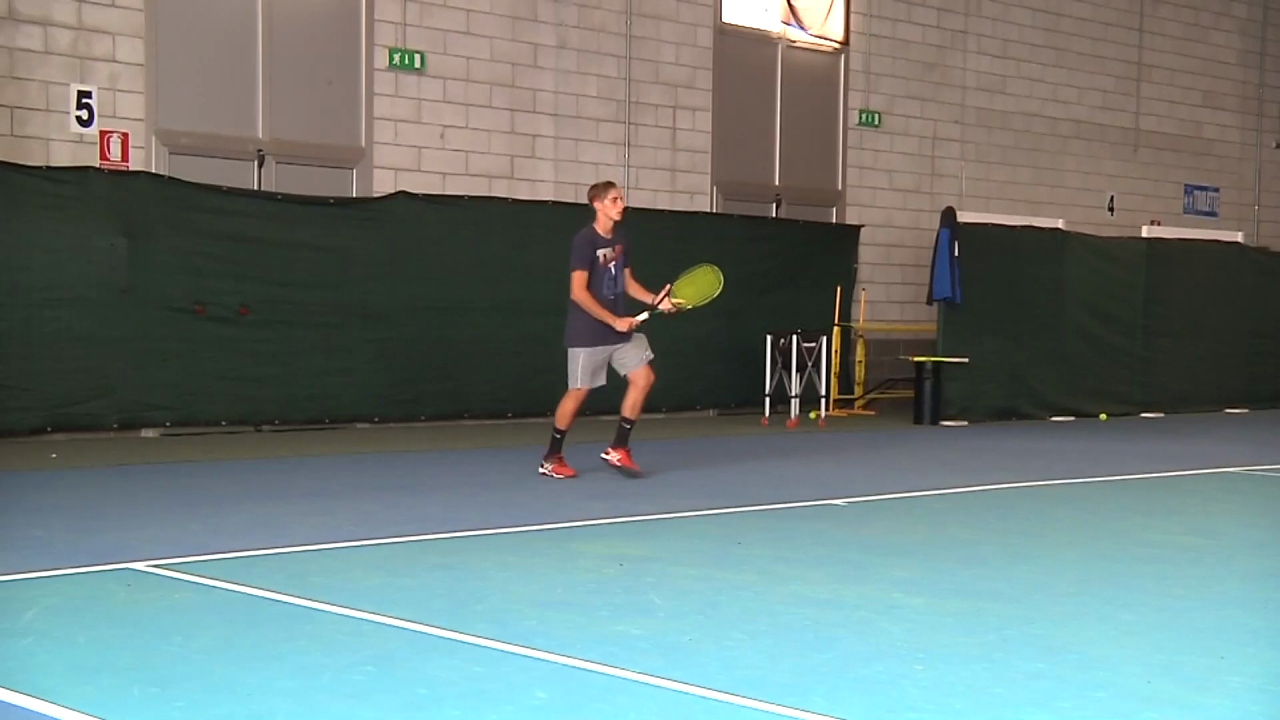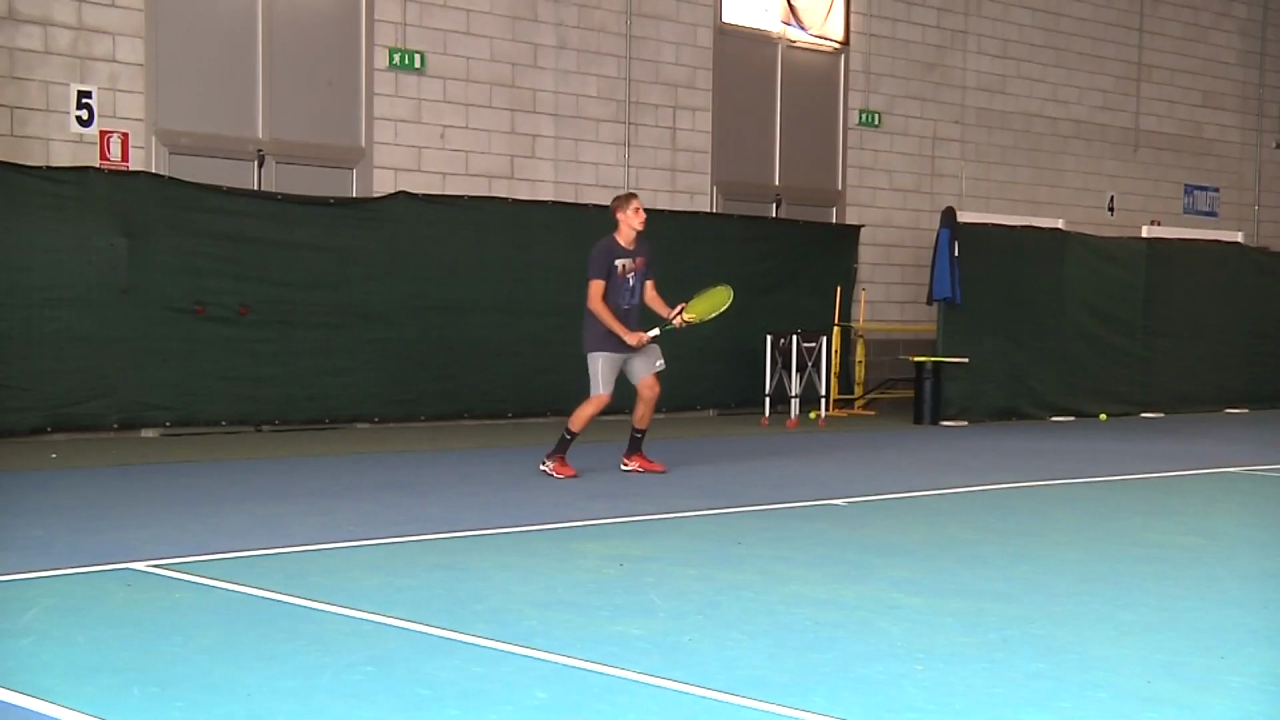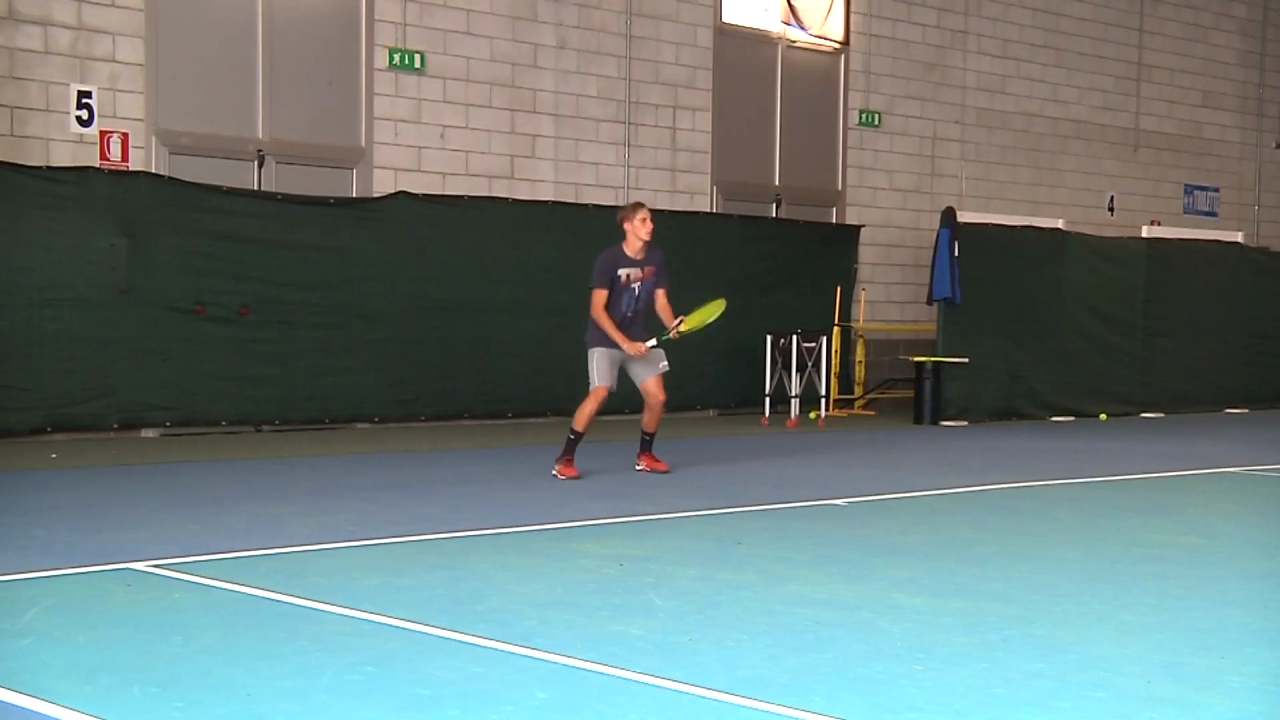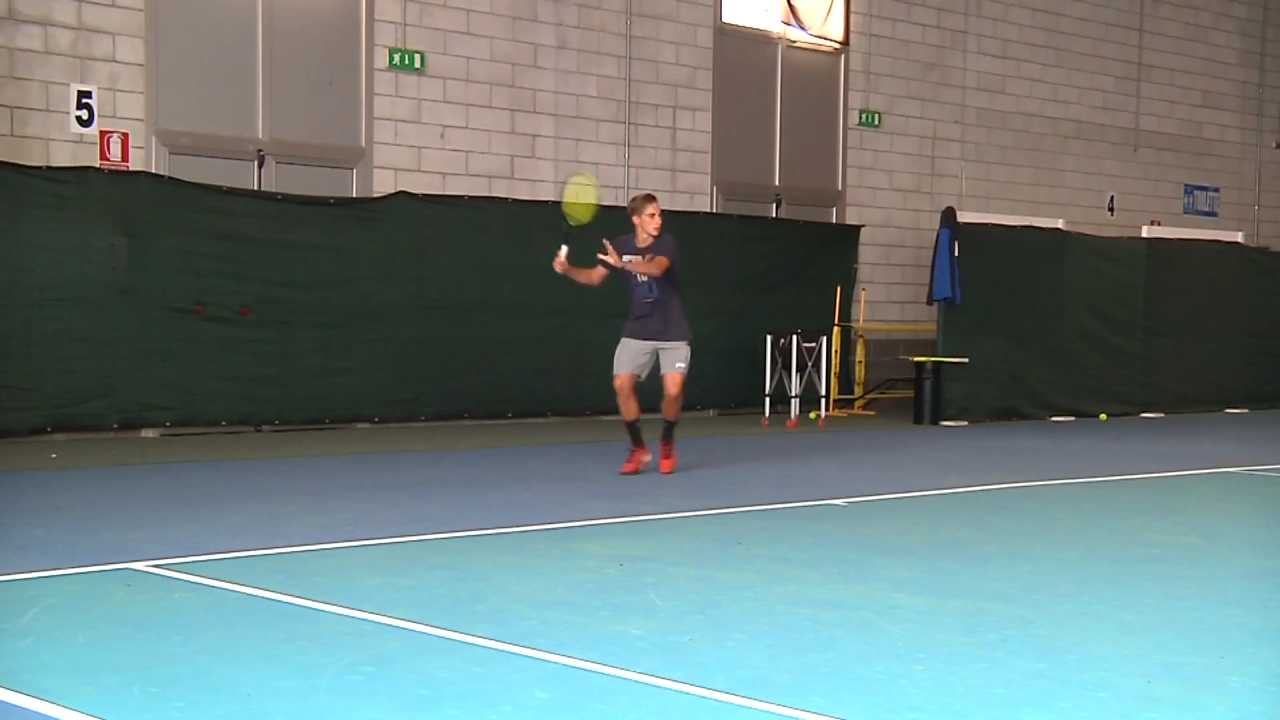
dt=0.4s
person 1, frame 1
left shoulder: (620, 238)
right shoulder: (584, 241)
right elbow: (578, 292)
left wrist: (655, 300)
right wrist: (614, 320)
left hip: (619, 330)
right hip: (588, 332)
left knee: (644, 378)
right knee: (579, 391)
left ankle: (618, 447)
right ankle: (551, 457)
person 1, frame 2
left shoulder: (644, 250)
right shoulder: (603, 251)
left elbow: (649, 293)
right elbow: (594, 301)
left wrist: (670, 314)
right wrist: (625, 334)
left hip: (633, 336)
right hip: (603, 338)
left knee: (650, 390)
right knee: (601, 398)
left ankle: (633, 454)
right ankle: (555, 456)
person 1, frame 3
left shoulder: (656, 258)
right shoulder: (608, 259)
left elbow: (661, 302)
right elbow: (597, 309)
left wrist: (672, 324)
right wrist: (624, 342)
left hip: (640, 340)
right hip: (606, 340)
left knee: (657, 396)
right knee: (599, 394)
left ankle: (645, 454)
right ankle: (565, 458)
person 1, frame 4
left shoulder: (666, 243)
right shoulder: (621, 245)
left elbow: (655, 269)
right elbow: (594, 278)
left wrist: (621, 263)
right wrist: (566, 269)
left hip: (673, 331)
right hip: (637, 330)
left knee: (673, 391)
right knee: (622, 383)
left ankle: (667, 443)
right ankle: (639, 449)
